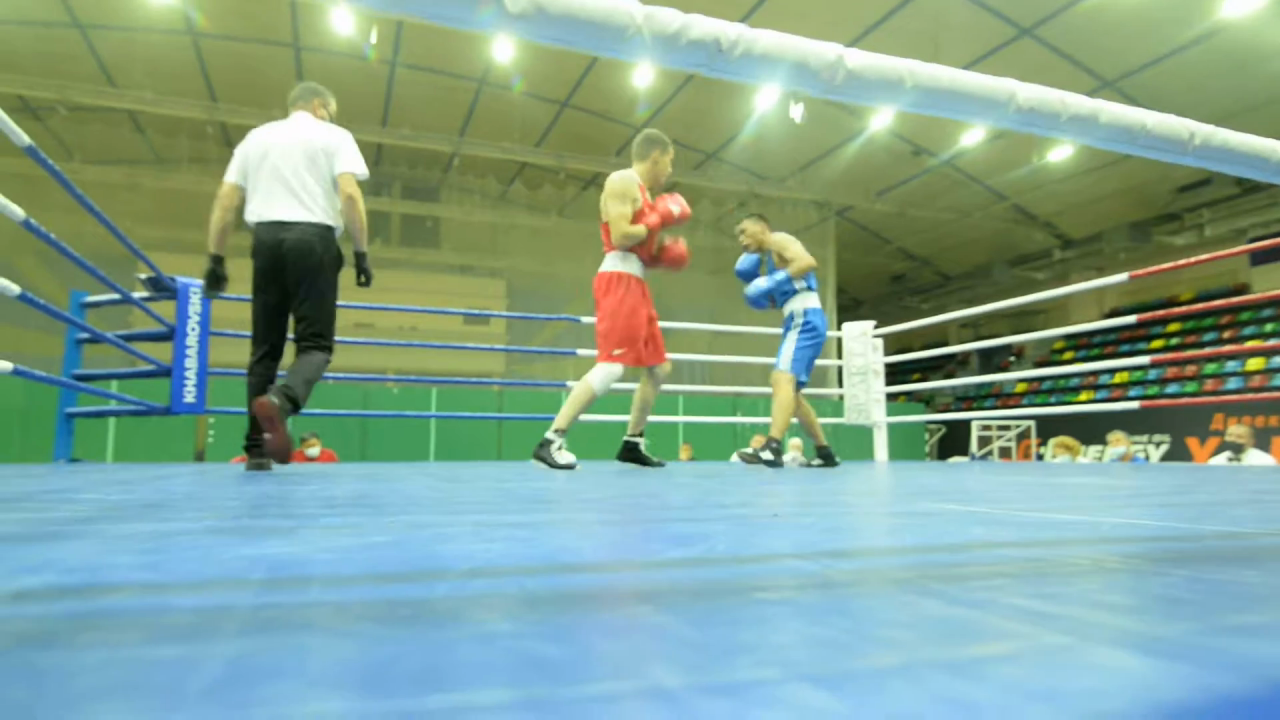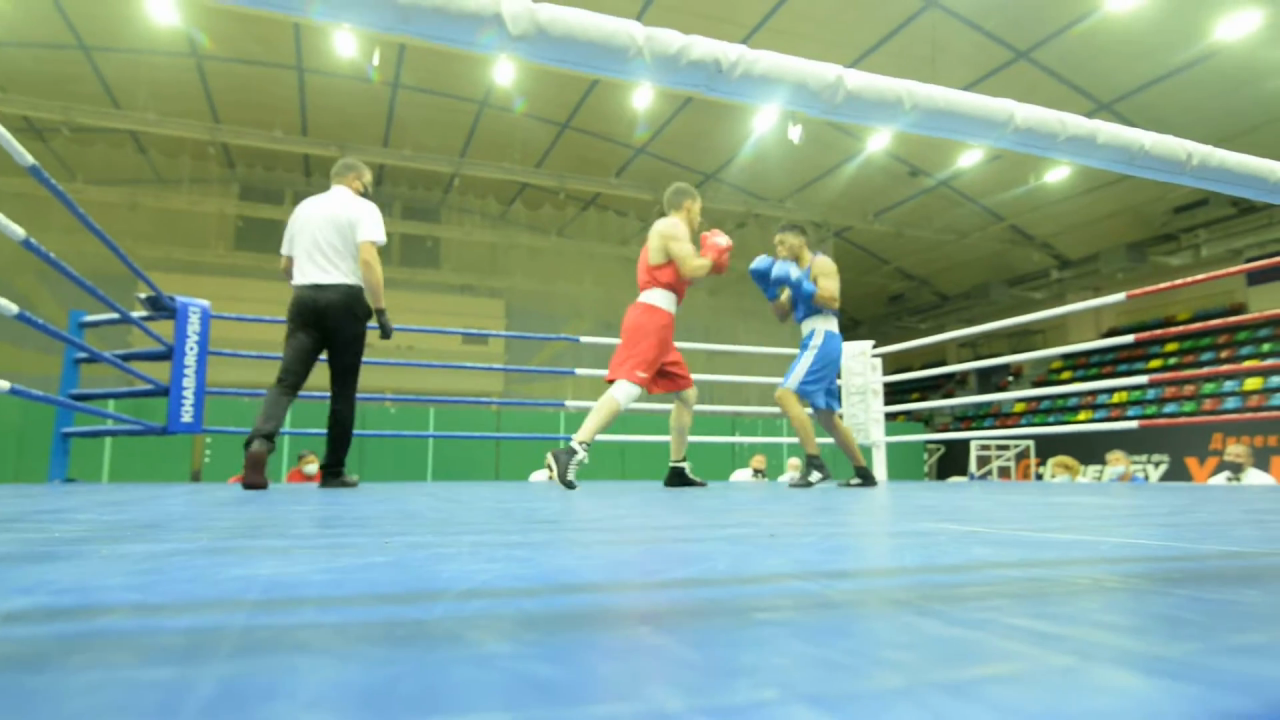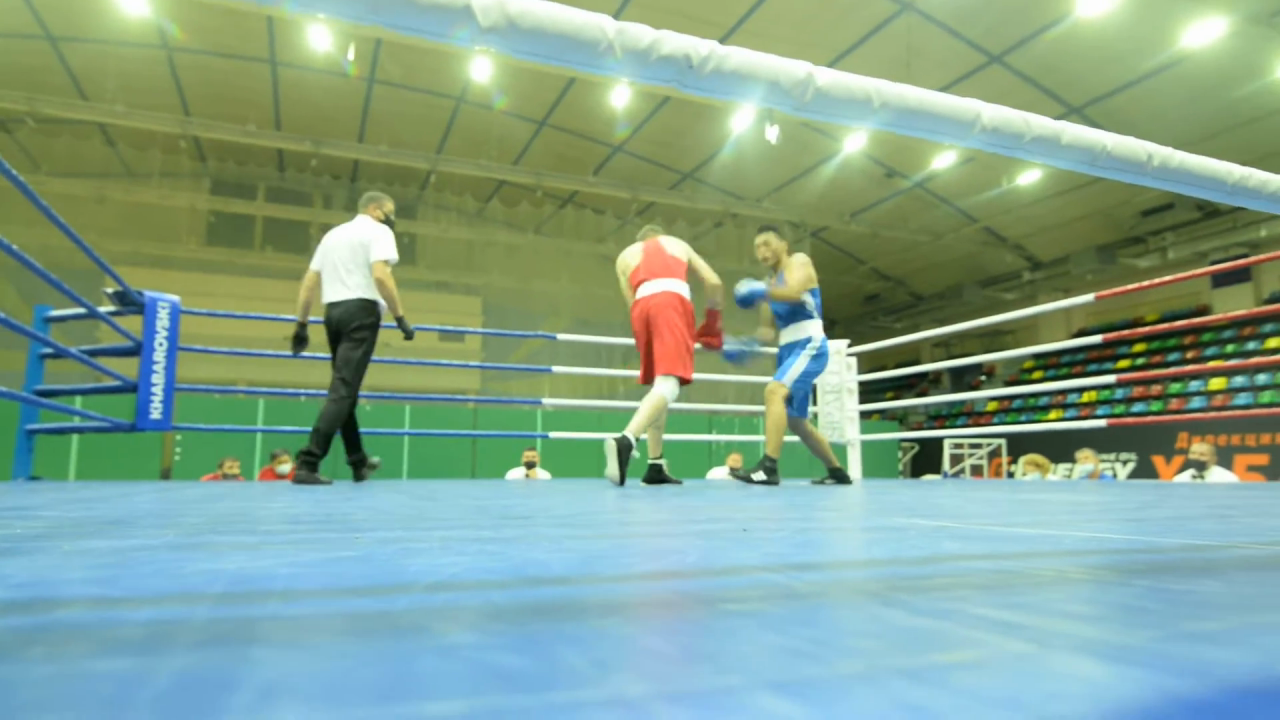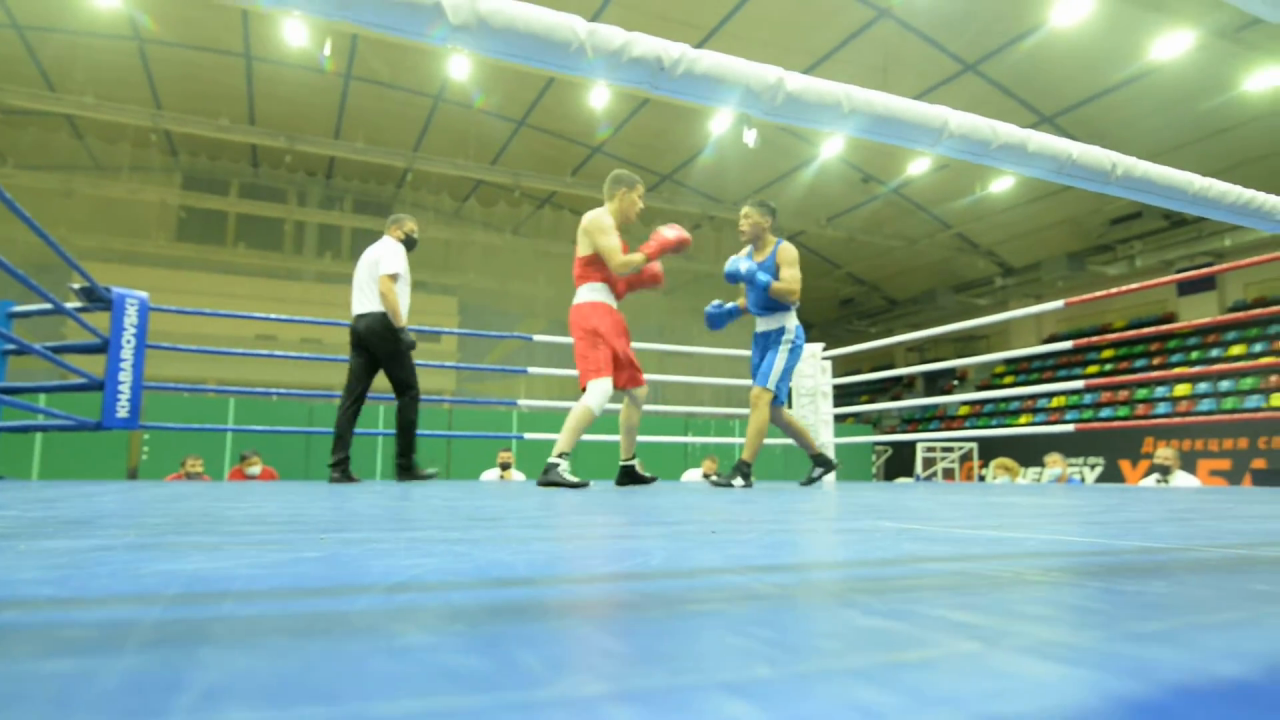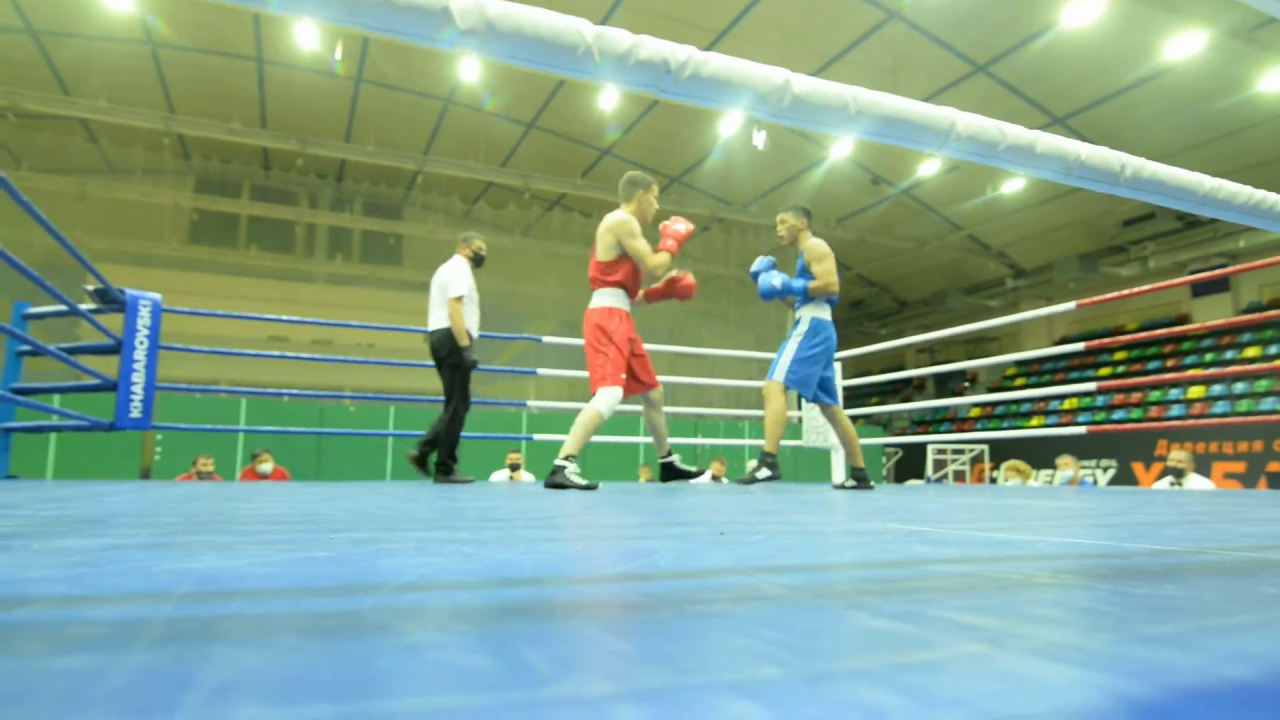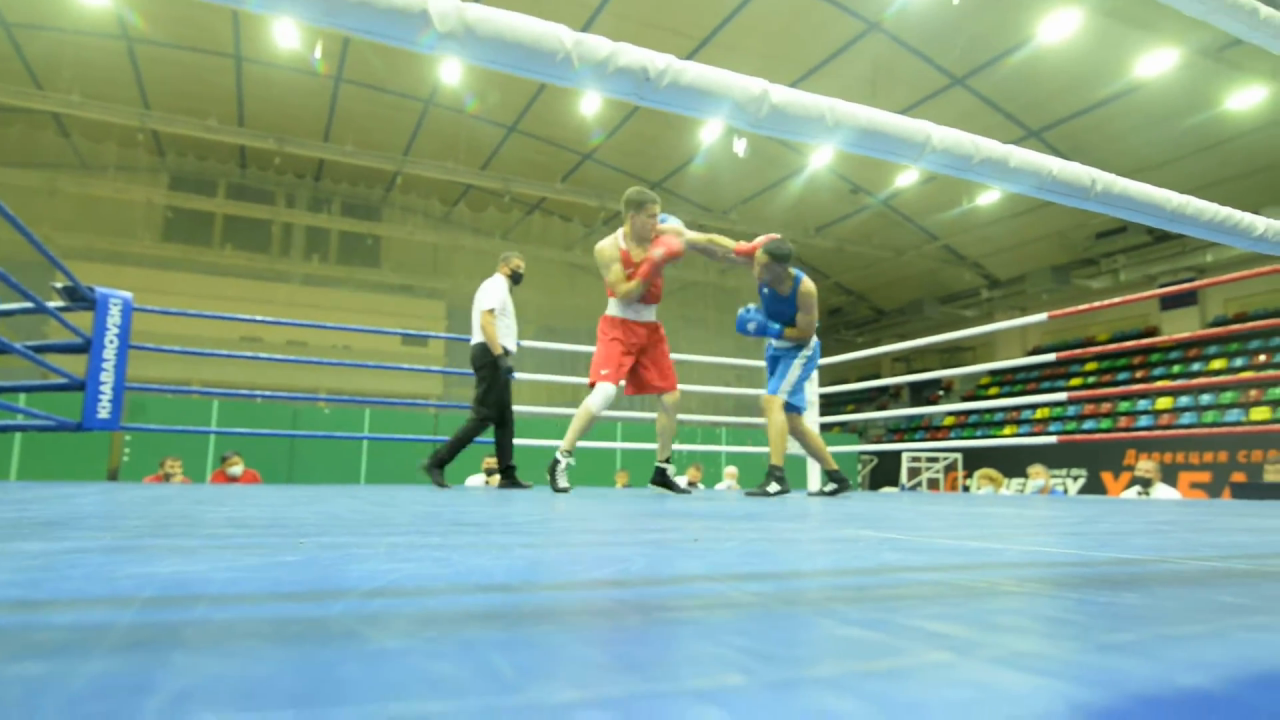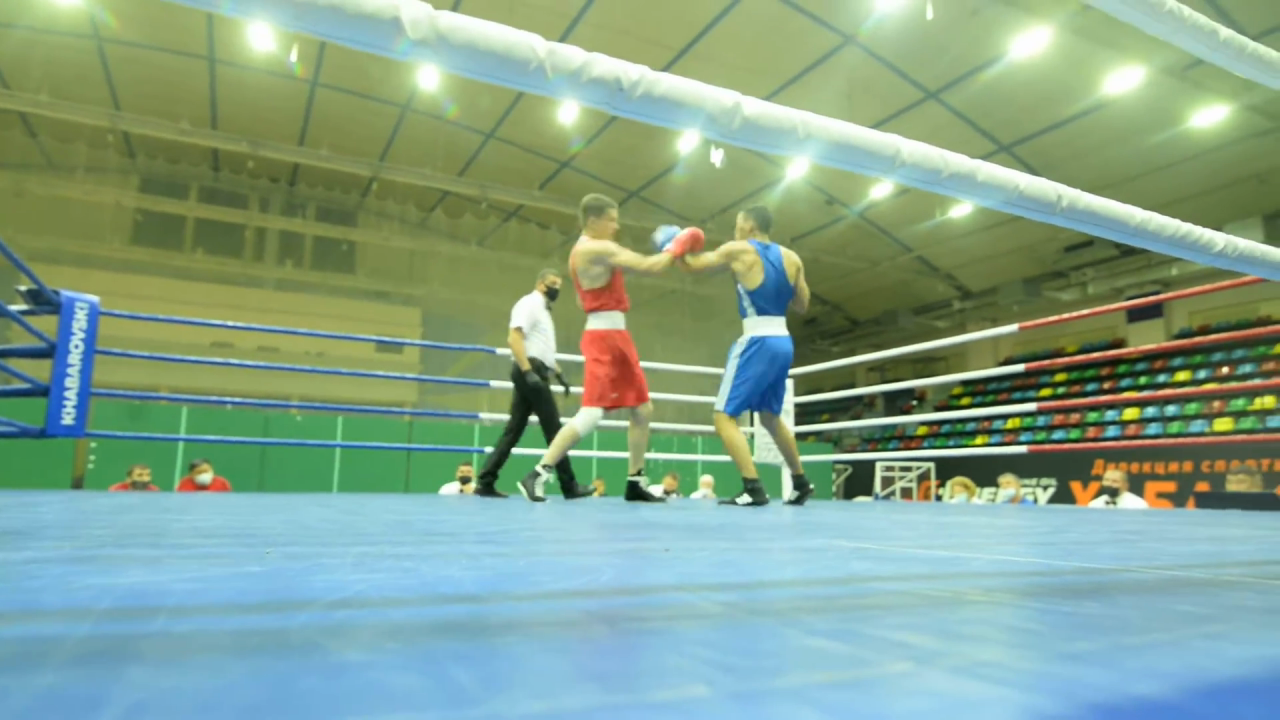
dt=0.4s
person 1, frame 1
left shoulder: (642, 191)
right shoulder: (623, 180)
right elbow: (620, 238)
left wrist: (662, 250)
right wrist: (661, 220)
left hip: (633, 286)
right hip: (618, 282)
left knee: (659, 368)
right knee: (611, 368)
left ankle: (632, 444)
right ankle: (551, 441)
person 1, frame 2
left shoulder: (656, 233)
right shoulder: (674, 228)
right elbow: (692, 272)
left wrist: (710, 262)
right wrist: (714, 252)
left hip: (655, 319)
right hip: (653, 317)
left knee: (687, 395)
right knee: (627, 389)
left ankle: (678, 469)
right ankle: (570, 452)
person 1, frame 3
left shoulder: (624, 257)
right shoulder: (678, 245)
right elbow: (713, 282)
right wrist: (713, 323)
left hip: (643, 308)
right hip: (671, 303)
left knee: (664, 384)
right knee: (667, 382)
left ankle: (656, 466)
right ankle: (625, 441)
person 1, frame 4
left shoulder: (610, 225)
right shoulder: (597, 219)
right elbow: (621, 267)
left wrist: (640, 276)
right wrist: (658, 246)
left hip: (607, 317)
right hip: (593, 313)
left knee: (636, 391)
right knee: (600, 389)
left ankle: (628, 467)
right ankle: (555, 465)
person 1, frame 5
left shoulder: (628, 226)
right shoulder: (620, 222)
right elbow: (652, 266)
left wrist: (664, 290)
right wrist: (673, 242)
left hip: (620, 322)
right hip: (608, 319)
left knee: (653, 392)
right knee: (610, 394)
left ankle: (667, 462)
right ankle: (562, 466)
person 1, frame 6
left shoulder: (666, 232)
right shoulder: (607, 248)
left elbow: (707, 242)
right elbow: (624, 294)
left wrist: (744, 248)
right wrist: (651, 263)
left hip: (650, 327)
right hip: (619, 326)
left knee: (669, 399)
right knee: (604, 392)
left ankle: (663, 470)
right ankle: (561, 459)
person 1, frame 7
left shoulder: (584, 251)
right shoulder: (597, 248)
right elbow: (649, 267)
right wrist: (681, 245)
left hip: (616, 338)
right hip: (606, 337)
left knee: (641, 410)
right knee: (592, 412)
left ankle: (635, 482)
right ankle: (539, 473)
person 2, frame 1
left shoulder: (257, 137)
right shoulder: (334, 136)
left elbow: (225, 200)
right elbow: (350, 194)
left wrist: (216, 258)
right wrist: (361, 253)
left hip: (266, 240)
right hip: (312, 242)
left knee: (265, 349)
right knee: (315, 344)
left ankle: (258, 448)
right ankle: (278, 402)
person 2, frame 2
left shoulder: (303, 207)
right shoulder: (362, 208)
left elbow: (286, 266)
right elbow: (368, 259)
right wrist: (381, 311)
left hip: (305, 299)
right hip: (344, 300)
left knee: (287, 382)
right knee: (343, 390)
left ankle: (261, 443)
right ankle: (333, 470)
person 2, frame 3
left shoulder: (332, 234)
right shoulder: (378, 231)
left elbow: (308, 282)
right elbow: (381, 275)
left wrist: (301, 324)
right wrist: (401, 318)
left hip: (333, 313)
right hip: (361, 312)
left knee: (345, 388)
right knee: (343, 389)
left ankle: (358, 460)
right ankle: (308, 461)
person 2, frame 4
left shoulder: (369, 252)
right shoulder: (392, 249)
right elbow: (386, 287)
right wrist: (402, 329)
left hip: (360, 324)
right hip: (381, 325)
left knee: (353, 397)
right knee: (409, 394)
left ankle: (338, 467)
right ankle: (405, 466)
person 2, frame 5
left shoulder: (448, 270)
right shoulder: (459, 270)
right elbow: (454, 310)
right wrist: (466, 348)
left hip: (442, 340)
right hip: (452, 340)
left knee: (456, 405)
right knee: (457, 407)
left ankle: (422, 451)
right ankle: (443, 468)
person 2, frame 6
left shoulder: (501, 290)
right shoulder: (495, 286)
right elbow: (486, 322)
right wrist: (501, 357)
left hip: (491, 358)
right hip: (491, 356)
left knee: (503, 417)
right knee: (483, 416)
left ankle: (508, 476)
right ankle: (437, 463)
person 2, frame 7
left shoulder: (543, 310)
right shoulder: (529, 304)
right elbow: (514, 338)
left wrist: (558, 375)
right wrist: (528, 371)
left hip: (537, 374)
right hip: (530, 372)
left knee: (514, 429)
right knee: (553, 426)
left ankle: (486, 481)
right ankle: (570, 486)
person 3, frame 1
left shoulder: (780, 241)
right shoulder: (770, 259)
left elbow: (808, 263)
right elbow: (775, 302)
left wrist: (774, 282)
right wrist: (756, 282)
left hip: (806, 320)
right hip: (799, 322)
left knee: (782, 377)
right knee: (792, 389)
left ankle: (772, 448)
right ankle: (825, 452)
person 3, frame 2
left shoulder: (821, 263)
right shoulder: (796, 273)
left elbow: (832, 301)
right elbow: (781, 315)
left wrist: (799, 284)
right wrist: (768, 286)
left hip: (822, 341)
right hip: (821, 344)
left knee: (786, 396)
right knee: (827, 416)
left ankle: (816, 465)
right ankle: (864, 473)
person 3, frame 3
left shoulder: (800, 262)
right shoulder: (770, 279)
left elbow: (793, 291)
right elbow: (770, 331)
left wrist: (759, 290)
left hip: (811, 345)
right hip: (788, 350)
left knee: (775, 391)
right knee: (797, 425)
left ankle: (767, 467)
right ankle: (838, 471)
person 3, frame 4
left shoulder: (785, 251)
right shoulder: (746, 253)
left elbow: (791, 294)
left wrist: (754, 276)
right wrist: (728, 310)
left hip: (785, 335)
right hip: (763, 336)
left knee: (760, 398)
right knee: (773, 411)
left ankle: (742, 471)
right ankle: (820, 459)
person 3, frame 5
left shoulder: (814, 246)
right shoulder: (806, 252)
left elbow: (831, 287)
right elbow: (797, 301)
left wrist: (785, 284)
right wrist: (773, 286)
left hip: (813, 329)
right hip: (822, 332)
left knee: (773, 387)
right knee: (831, 408)
left ankle: (768, 462)
right ankle: (860, 474)
person 3, frame 6
left shoulder: (804, 289)
right shoulder: (763, 257)
left elbow: (801, 336)
left wrist: (765, 328)
left hip: (801, 350)
right hip: (774, 349)
left knee: (772, 402)
right knee: (792, 420)
left ankle: (776, 478)
right ankle: (835, 477)
person 3, frame 7
left shoulder: (742, 250)
right shoulder: (791, 257)
left elbow: (695, 265)
right elbow: (802, 305)
left hip: (756, 345)
right hip: (781, 344)
left knee: (724, 418)
right knee: (770, 417)
left ankle: (753, 489)
right ankle: (800, 482)
